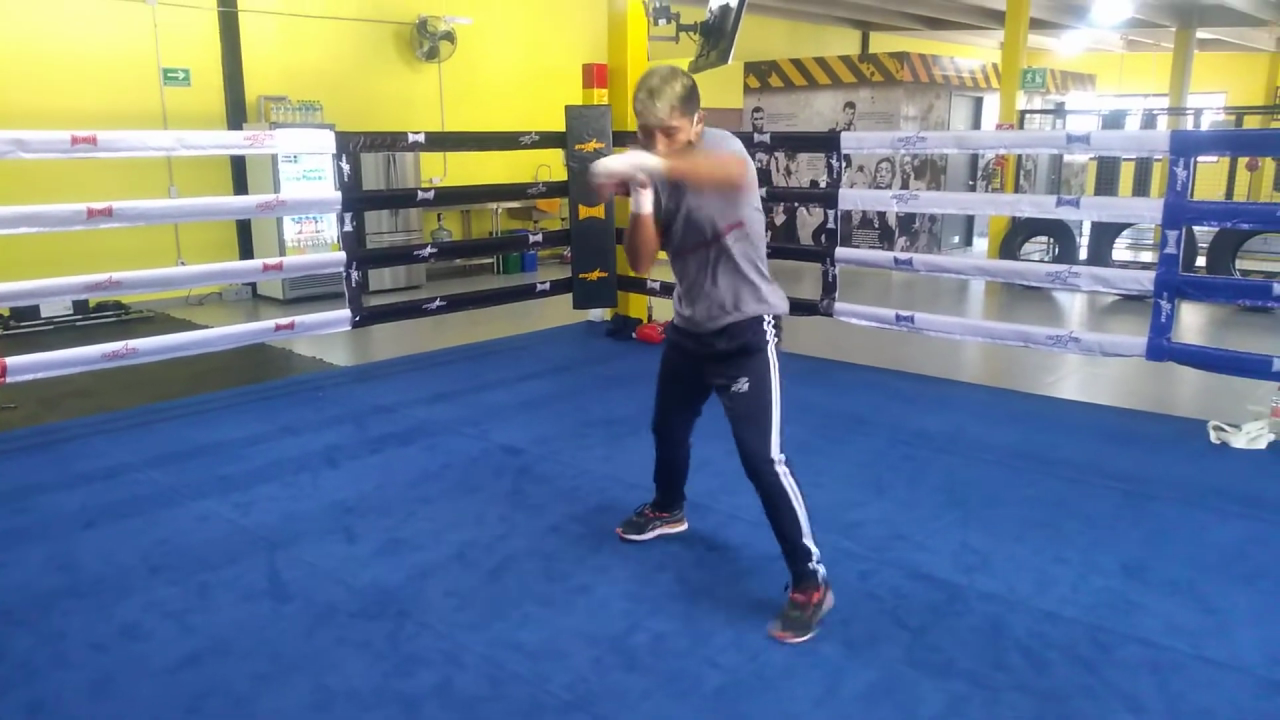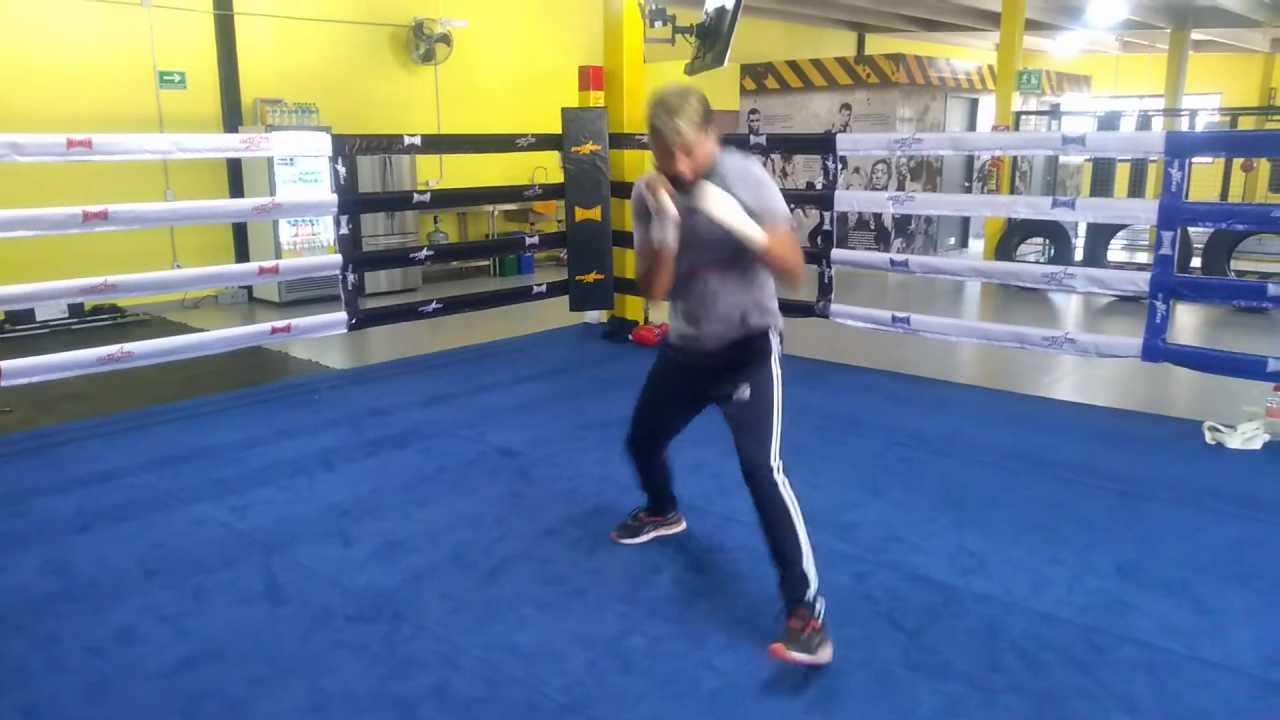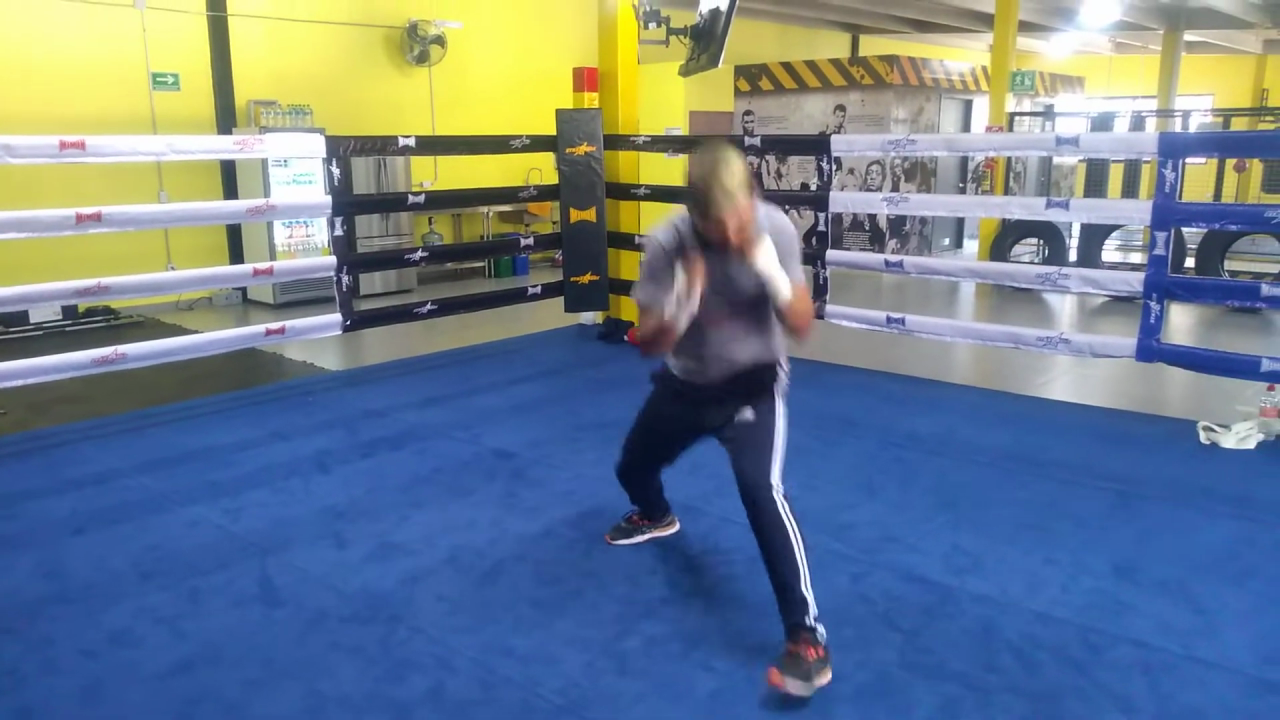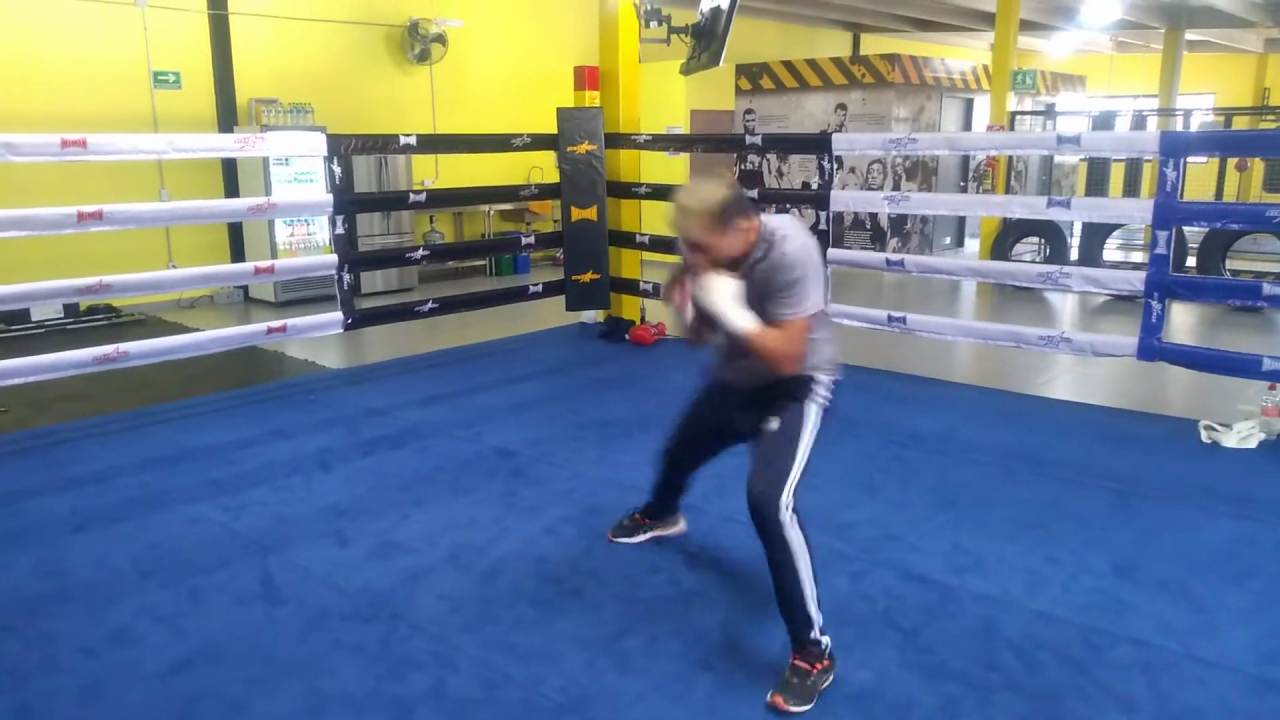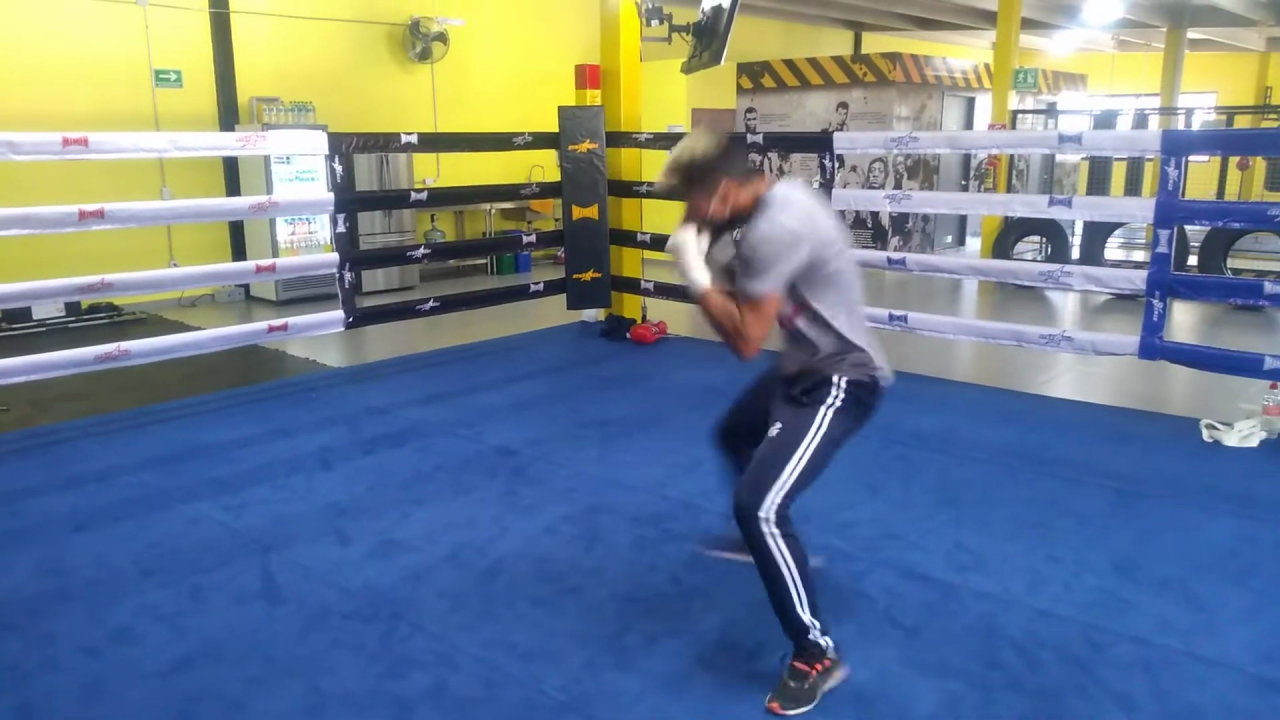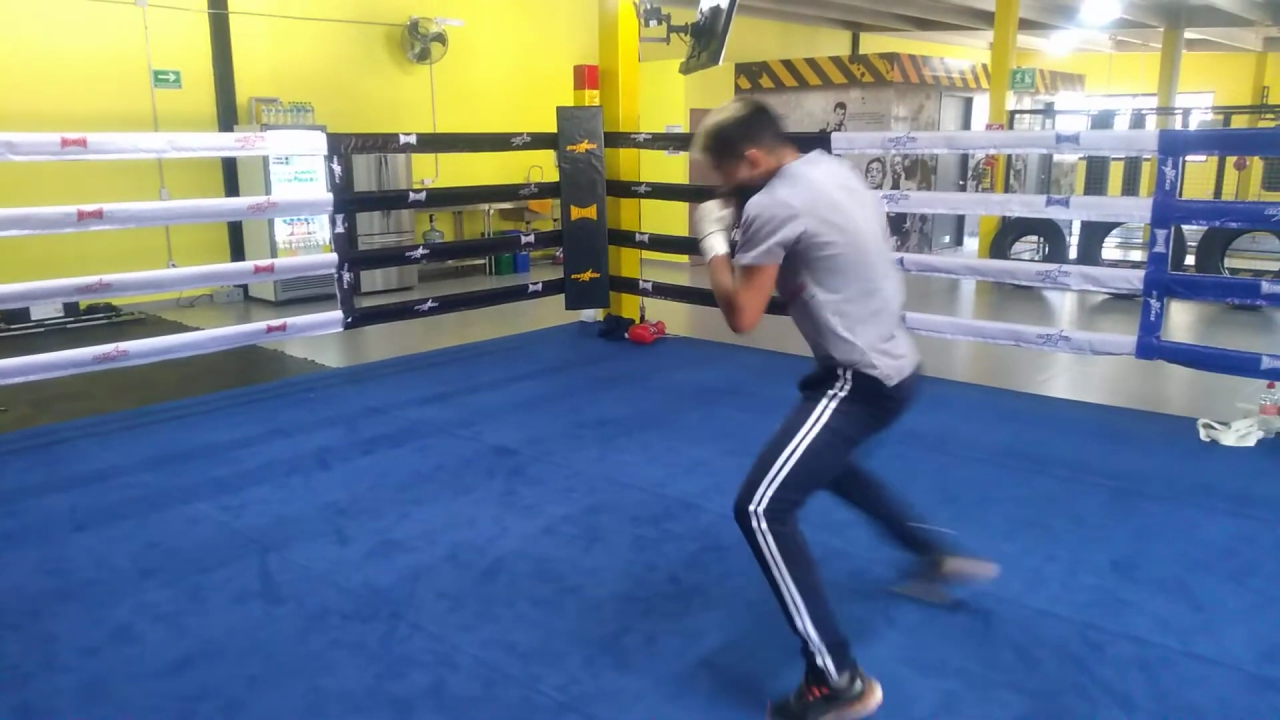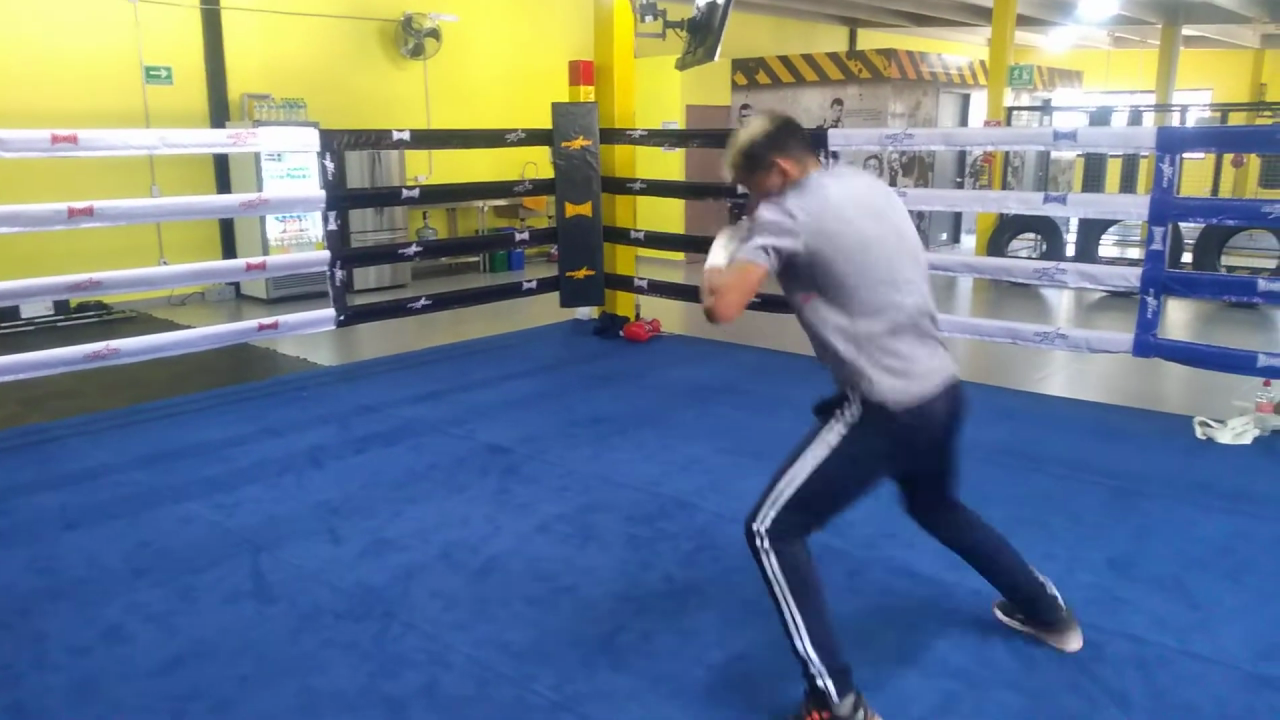
dt=0.1s
person 1, frame 1
left shoulder: (719, 149)
right shoulder: (645, 167)
left elbow: (732, 171)
right elbow: (641, 257)
left wrist: (631, 162)
right wrist: (638, 191)
left hip: (748, 325)
right hip: (692, 326)
left knee: (759, 452)
right knee: (669, 427)
left ankle: (811, 583)
right ankle: (669, 508)
person 1, frame 2
left shoulder: (744, 175)
right shoulder: (655, 191)
left elbow: (791, 266)
right elbow: (655, 290)
left wrist: (738, 223)
right wrist: (662, 225)
left hip: (749, 341)
right hip: (686, 345)
left knee: (761, 464)
right knee: (643, 439)
left ankle: (806, 610)
right ankle: (663, 511)
person 1, frame 3
left shoulder: (775, 227)
right shoulder: (666, 240)
left elbow: (801, 325)
right elbow: (647, 342)
left wrist: (773, 275)
right wrist: (672, 315)
left hip: (756, 377)
right hip: (686, 380)
left knee: (759, 484)
right knee: (633, 464)
left ankle: (807, 638)
right ankle: (654, 514)
person 1, frame 4
left shoulder: (791, 249)
right shoulder: (703, 256)
left elbow: (786, 360)
right elbow: (700, 332)
left wrist: (732, 314)
right wrist: (686, 303)
left hip: (798, 386)
right hip: (736, 380)
left knee: (768, 501)
right knee: (679, 452)
left ankle: (813, 652)
right ankle: (662, 512)
person 1, frame 5
left shoulder: (780, 226)
right shoulder: (776, 197)
left elbow: (747, 338)
right elbow: (742, 265)
left wrist: (698, 275)
right wrist: (706, 255)
left hip: (843, 381)
right hip: (813, 364)
left knee: (759, 508)
right knee: (731, 435)
left ankle: (816, 655)
right ankle: (762, 539)
person 1, frame 6
left shoulder: (773, 204)
right shoulder: (829, 169)
left elbow: (743, 318)
left wrist: (715, 248)
right wrist: (742, 234)
left hip: (860, 379)
right hip: (885, 362)
left knee: (760, 509)
right knee: (838, 469)
right ankle: (936, 560)
person 1, frame 7
left shoulder: (786, 212)
right shoulder: (866, 184)
left elbow: (721, 308)
left wrist: (720, 258)
left hip: (881, 406)
right hip: (938, 388)
left knee: (772, 530)
right knee: (935, 506)
right ankle: (1045, 610)
